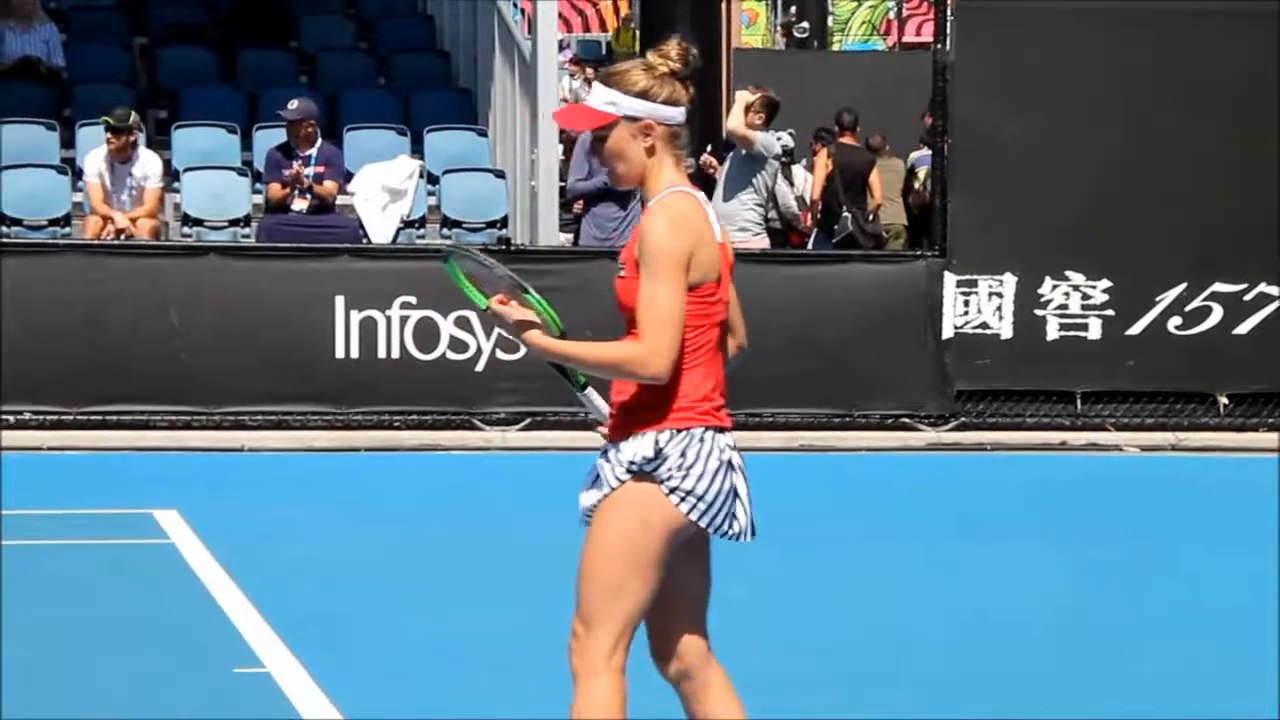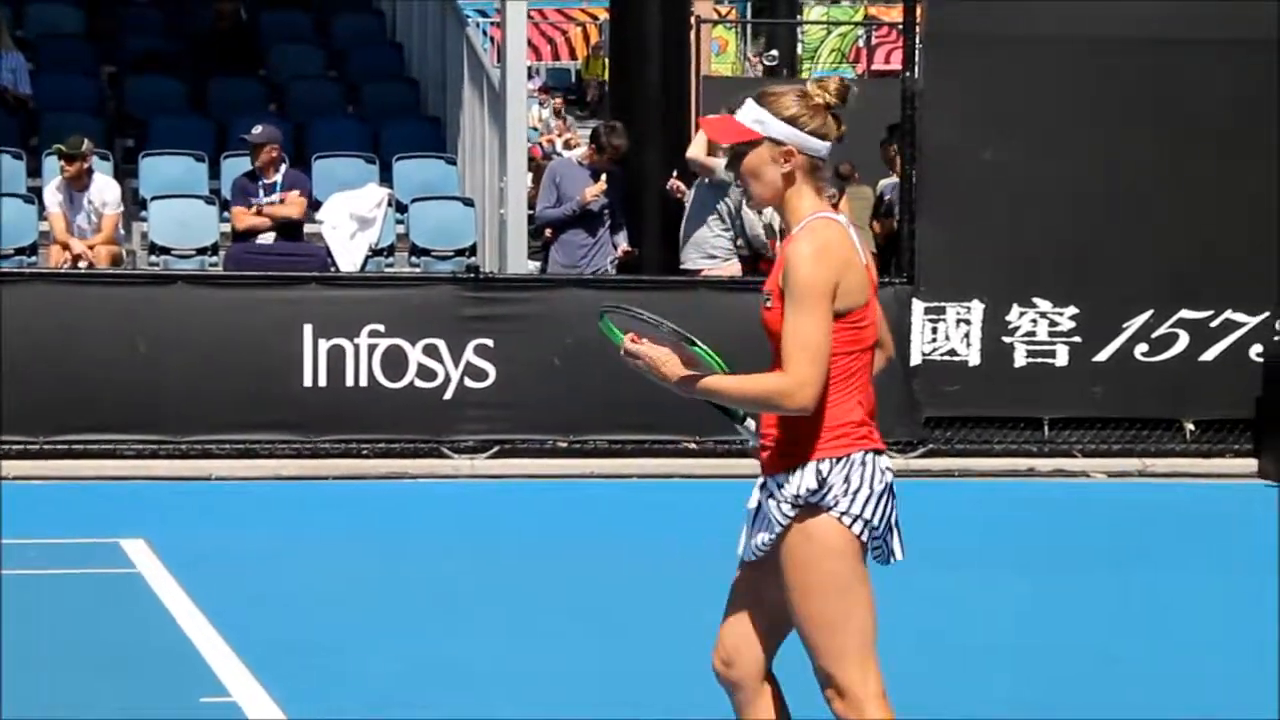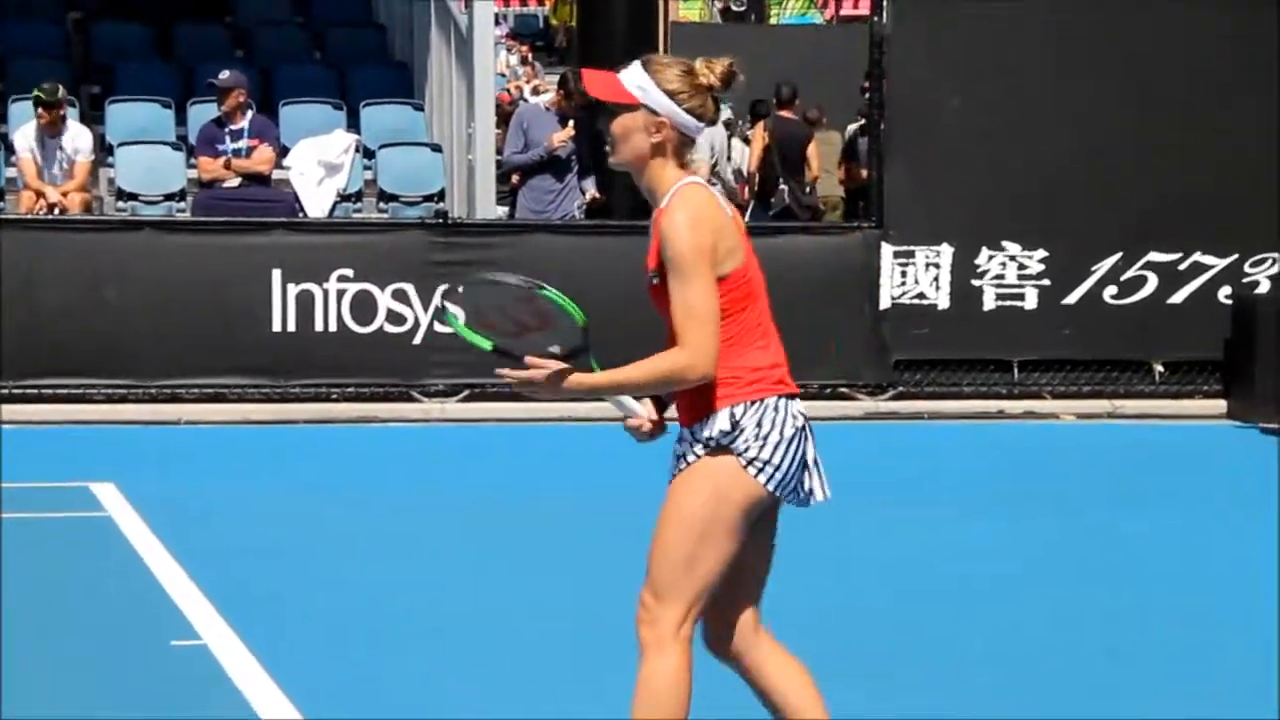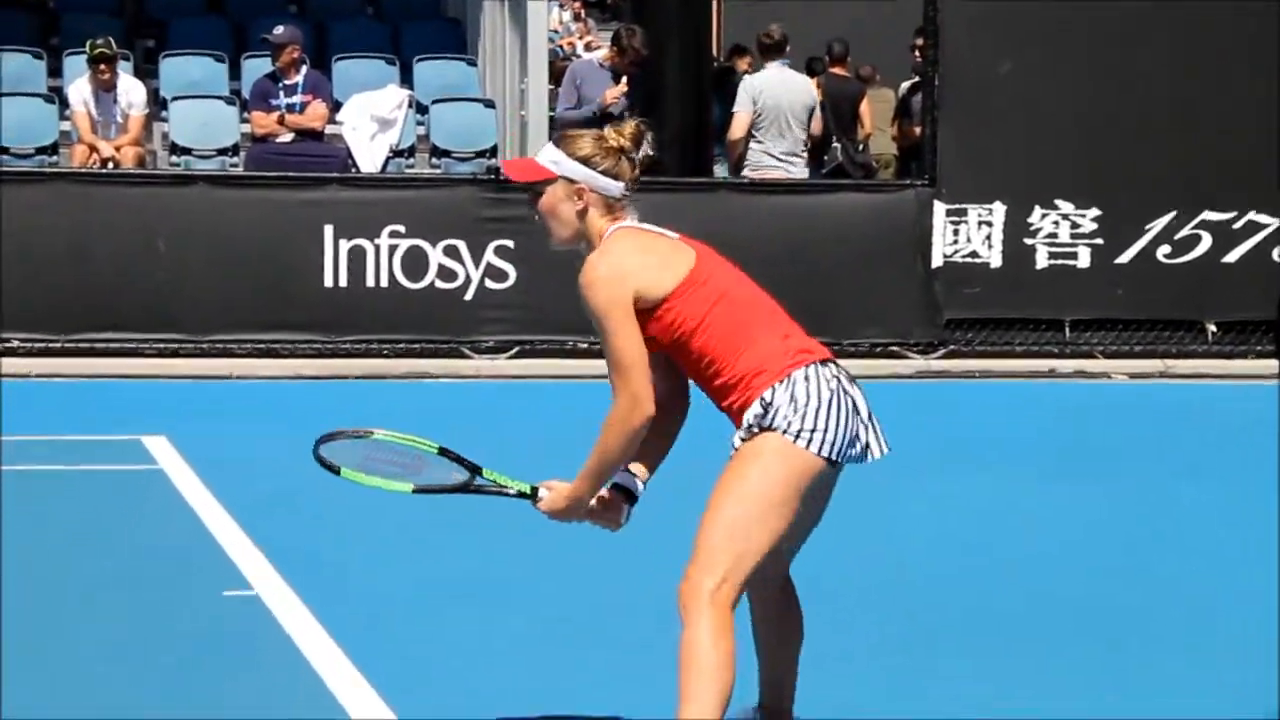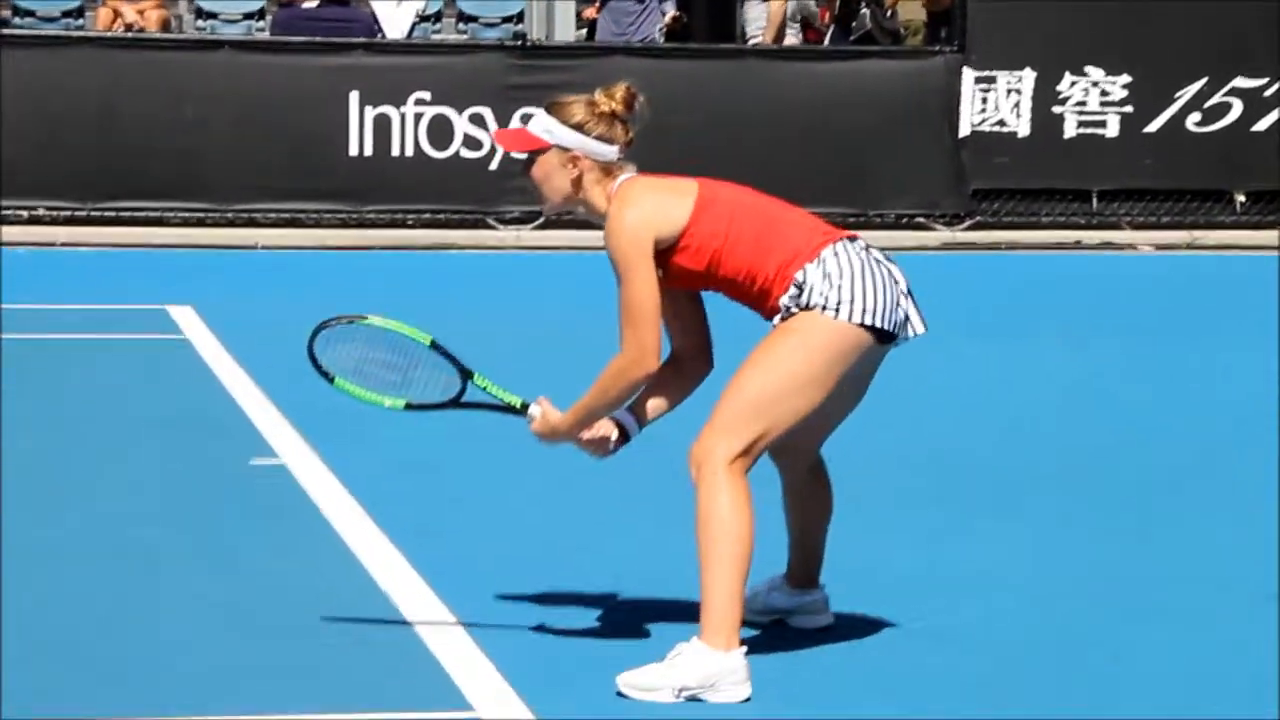
dt=1s
person 1, frame 1
left shoulder: (665, 220)
right shoulder: (695, 213)
left elbow: (653, 359)
right elbow: (733, 336)
left wrist: (543, 343)
left hip: (661, 452)
right hip: (686, 449)
left knee: (595, 652)
right knee: (685, 656)
person 1, frame 2
left shoulder: (810, 249)
right shoulder: (828, 239)
left elbow: (799, 389)
right elbow: (879, 348)
left wrist: (685, 379)
left hip: (819, 481)
right hip: (804, 480)
right knee: (737, 660)
person 1, frame 3
left shoulder: (684, 217)
right shoulder: (691, 204)
left elbow: (697, 359)
left wrist: (578, 382)
right wrist: (655, 401)
left hip: (739, 427)
right hip: (746, 425)
left knee: (662, 623)
right knee: (733, 631)
person 1, frame 4
left shoulder: (604, 270)
right shoulder: (644, 251)
left elbow: (636, 409)
right elbow: (665, 396)
left wrist: (577, 493)
right wrist: (628, 485)
left hip: (791, 407)
right hip: (819, 397)
left knee: (703, 592)
right knee: (761, 572)
person 1, frame 5
left shoulder: (629, 216)
right shoulder: (656, 211)
left elbow: (639, 359)
right elbow: (692, 358)
left wrist: (567, 423)
right wrist: (622, 424)
left hip: (835, 289)
right hip: (861, 281)
left knee: (716, 456)
right knee: (790, 444)
left ankle: (717, 658)
right ankle: (802, 591)
